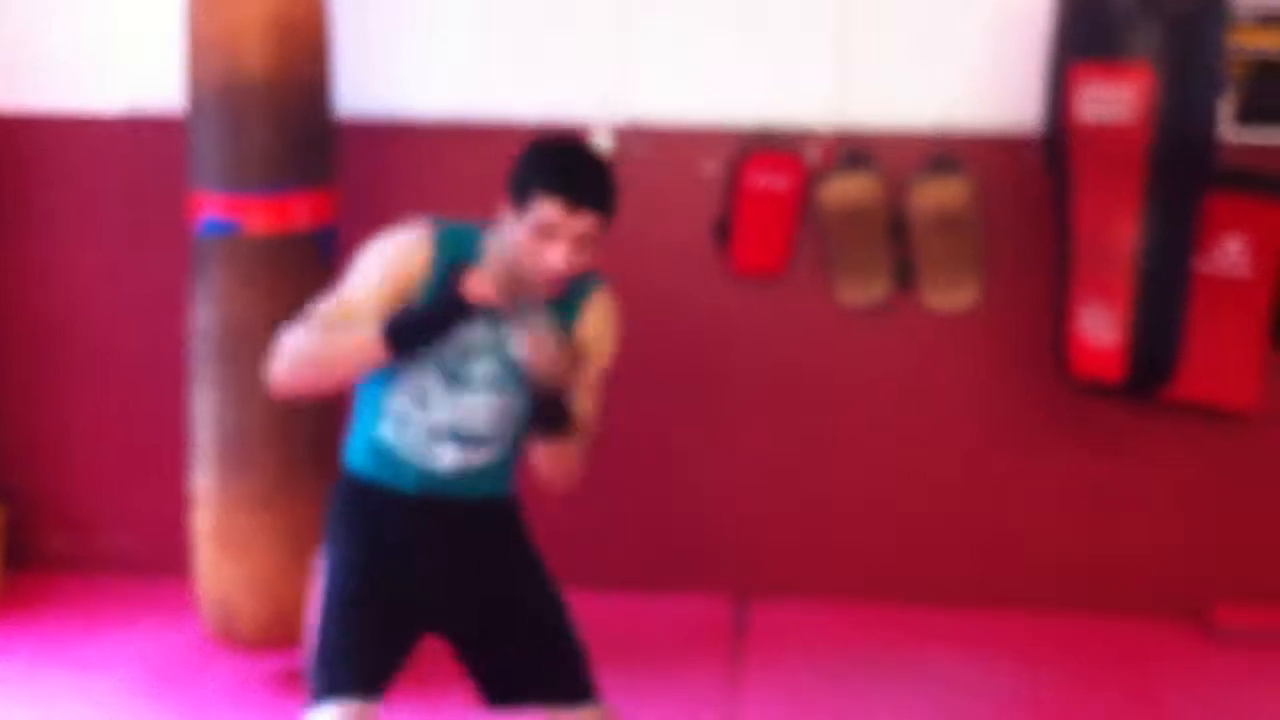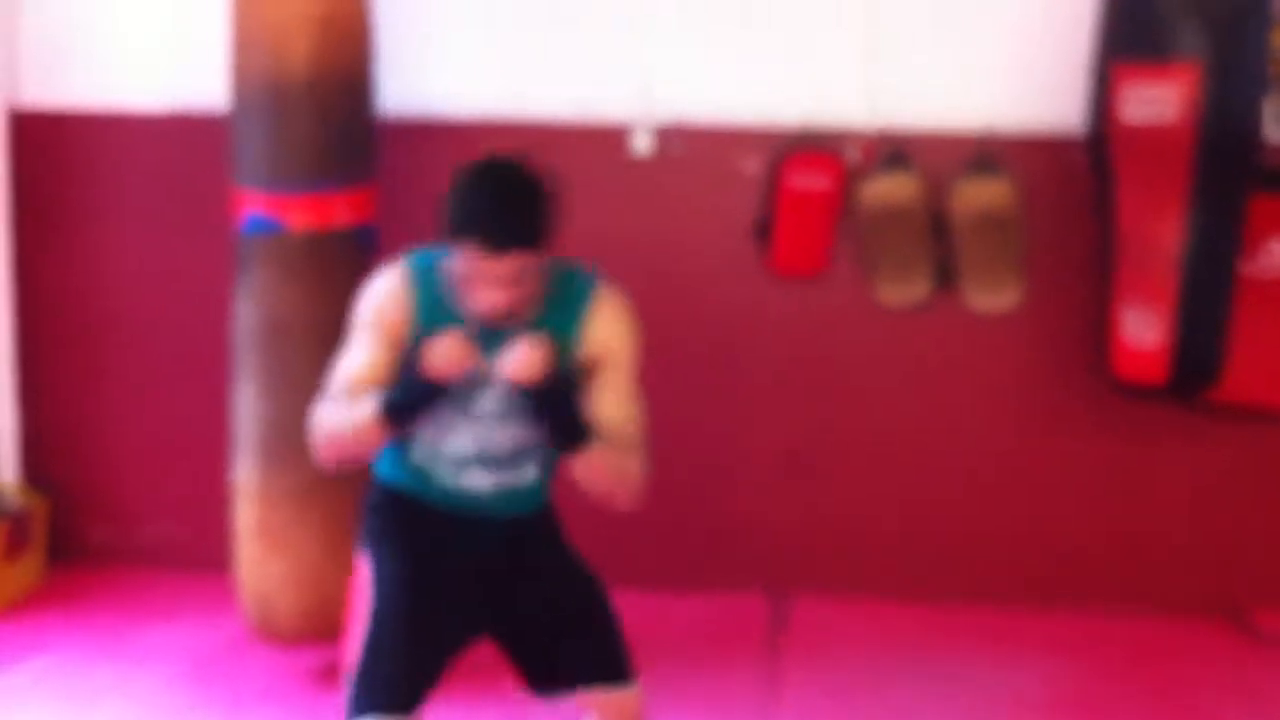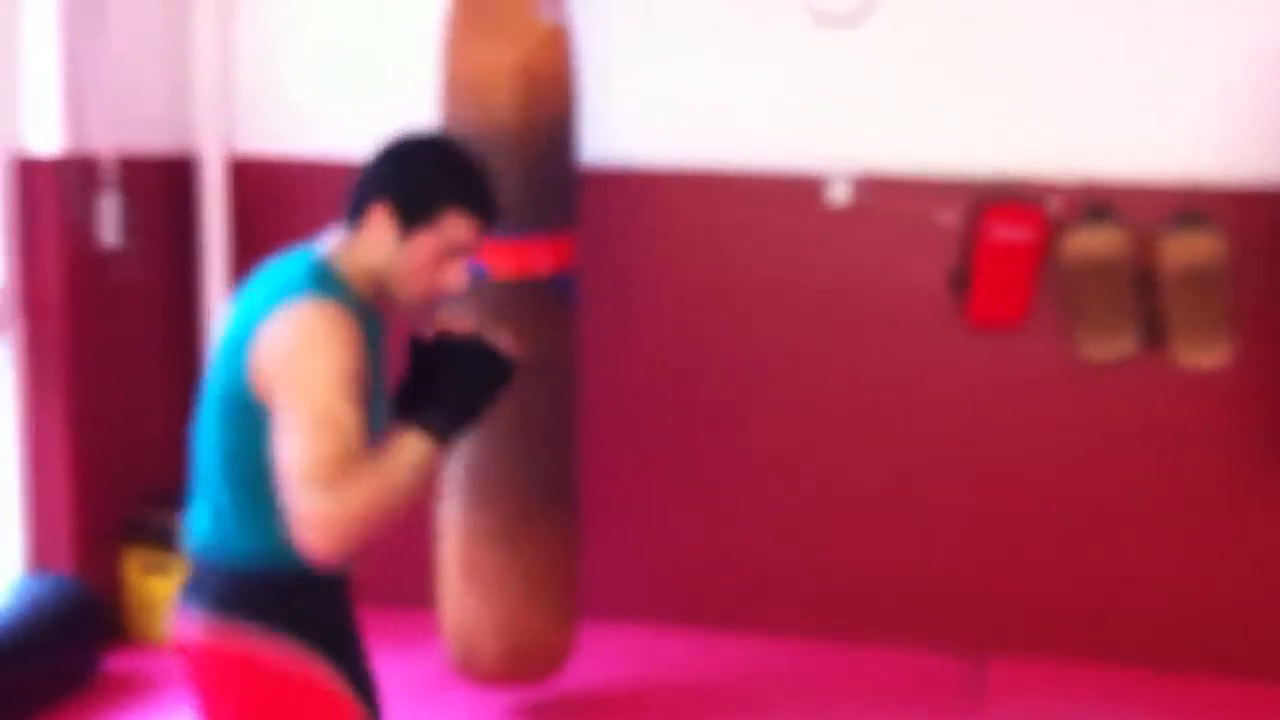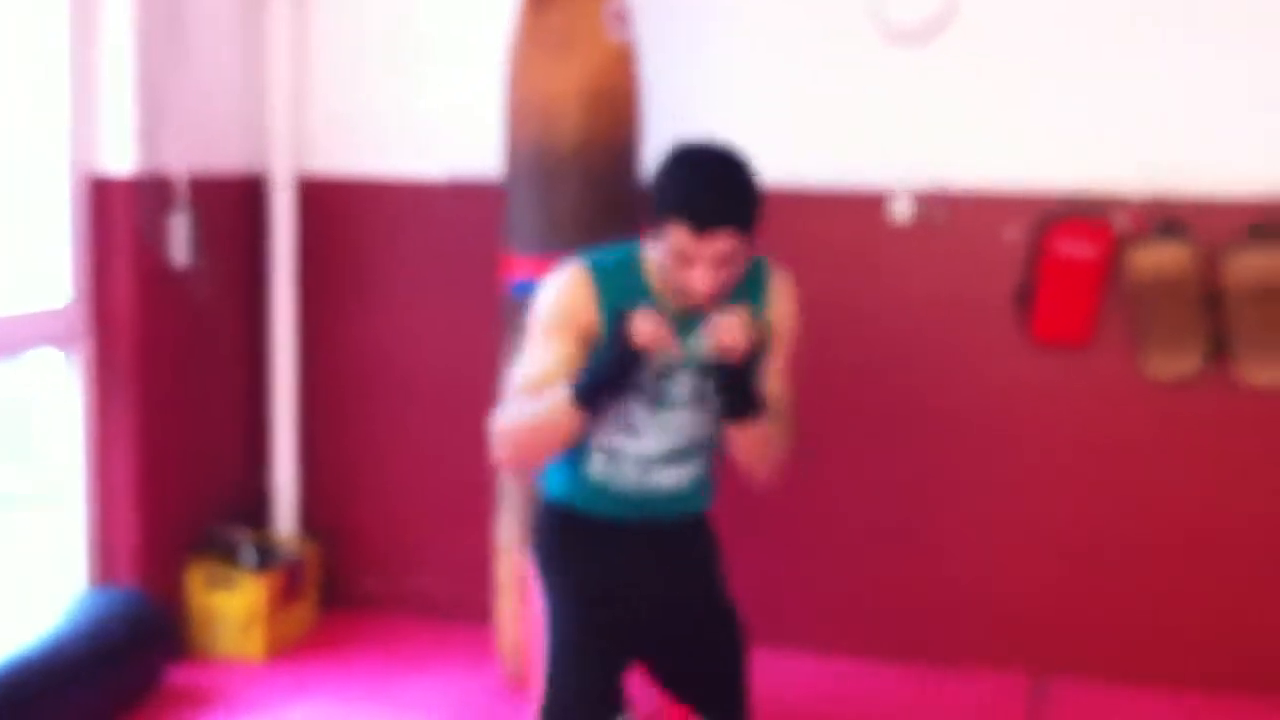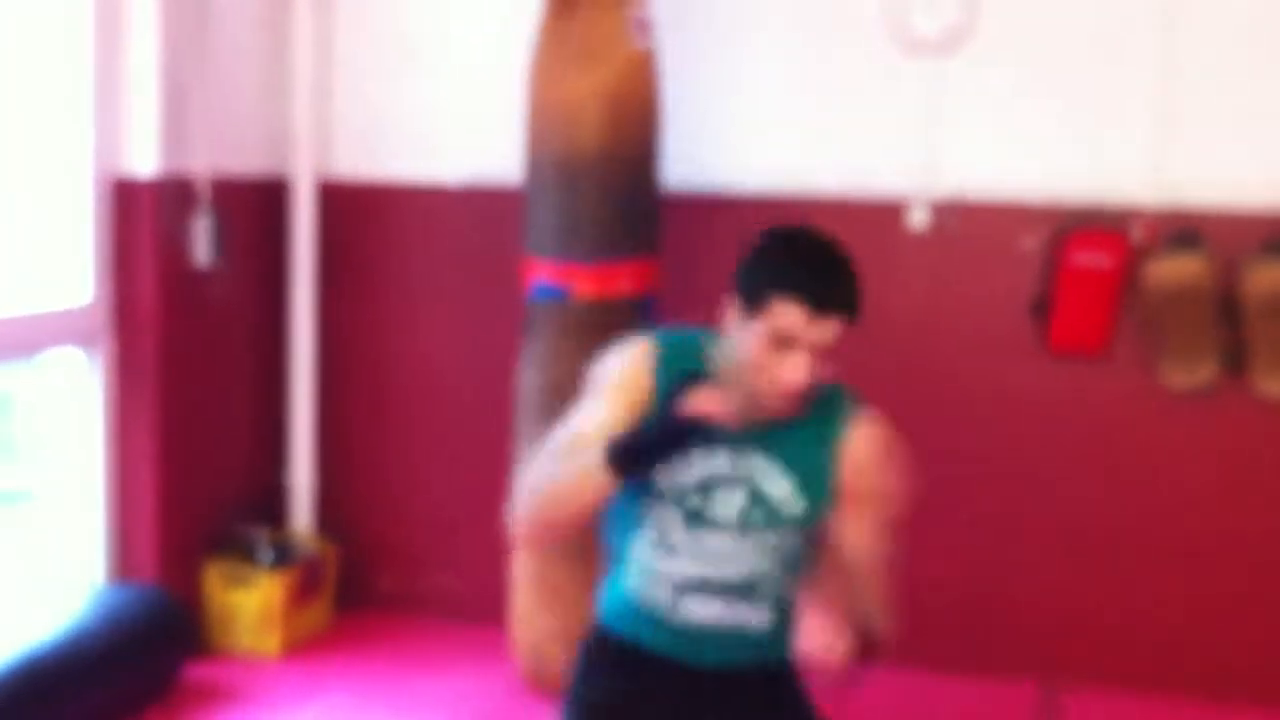
dt=1s
person 1, frame 1
left shoulder: (588, 311)
right shoulder: (414, 254)
left elbow: (560, 474)
right elbow: (288, 369)
left wrist: (553, 407)
right wrist: (413, 325)
left hip: (484, 527)
right hip: (377, 516)
person 1, frame 2
left shoulder: (596, 311)
right shoulder: (402, 291)
left elbow: (624, 485)
right elbow: (329, 443)
left wrist: (558, 407)
right wrist: (405, 398)
left hip: (524, 533)
right hip: (414, 527)
person 1, frame 3
left shoulder: (294, 282)
right shoulder: (313, 327)
right elbow: (327, 529)
left wrist: (418, 385)
right wrist: (444, 415)
left hip: (236, 597)
right hip: (273, 613)
person 1, frame 4
left shoulder: (769, 295)
right shoulder: (581, 290)
left elbow: (765, 464)
right elbow: (509, 445)
left wrist: (737, 383)
right wrist: (603, 376)
left hip: (681, 544)
right hip: (584, 542)
person 1, frame 5
left shoulder: (854, 441)
right shoulder: (644, 370)
left elbow: (870, 607)
right elbow: (533, 515)
right wrist: (646, 441)
right hip: (632, 675)
